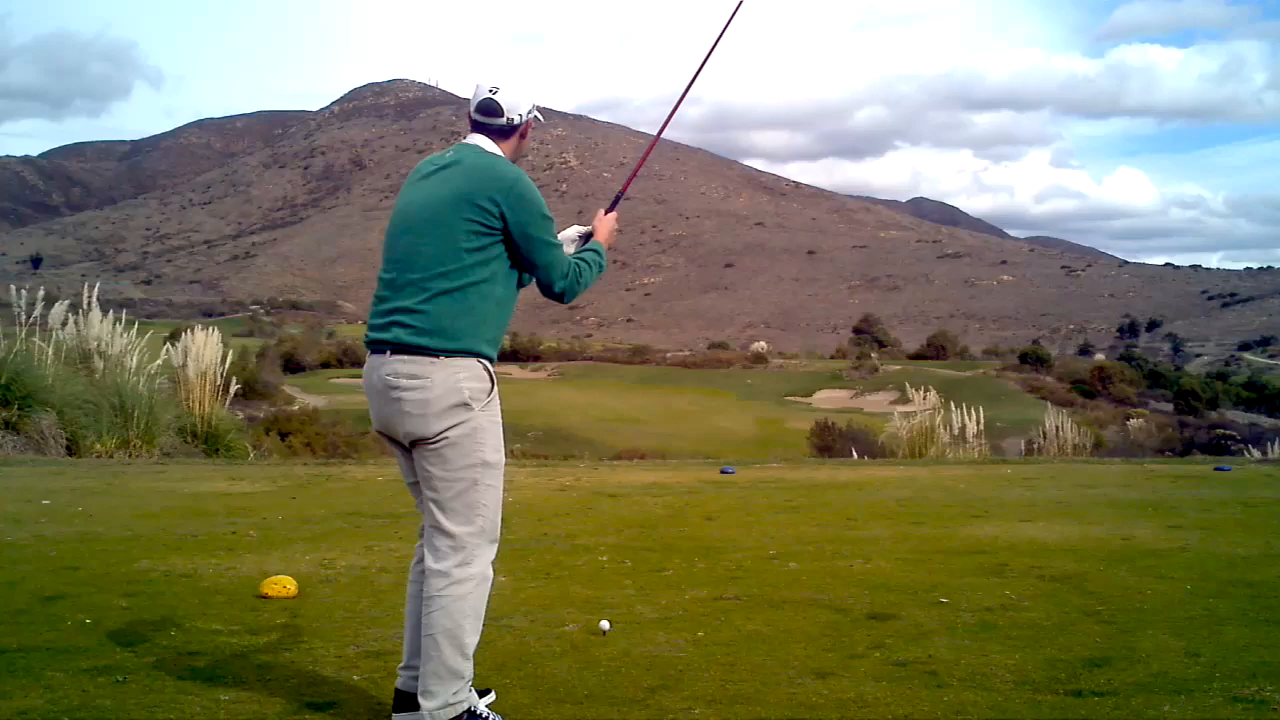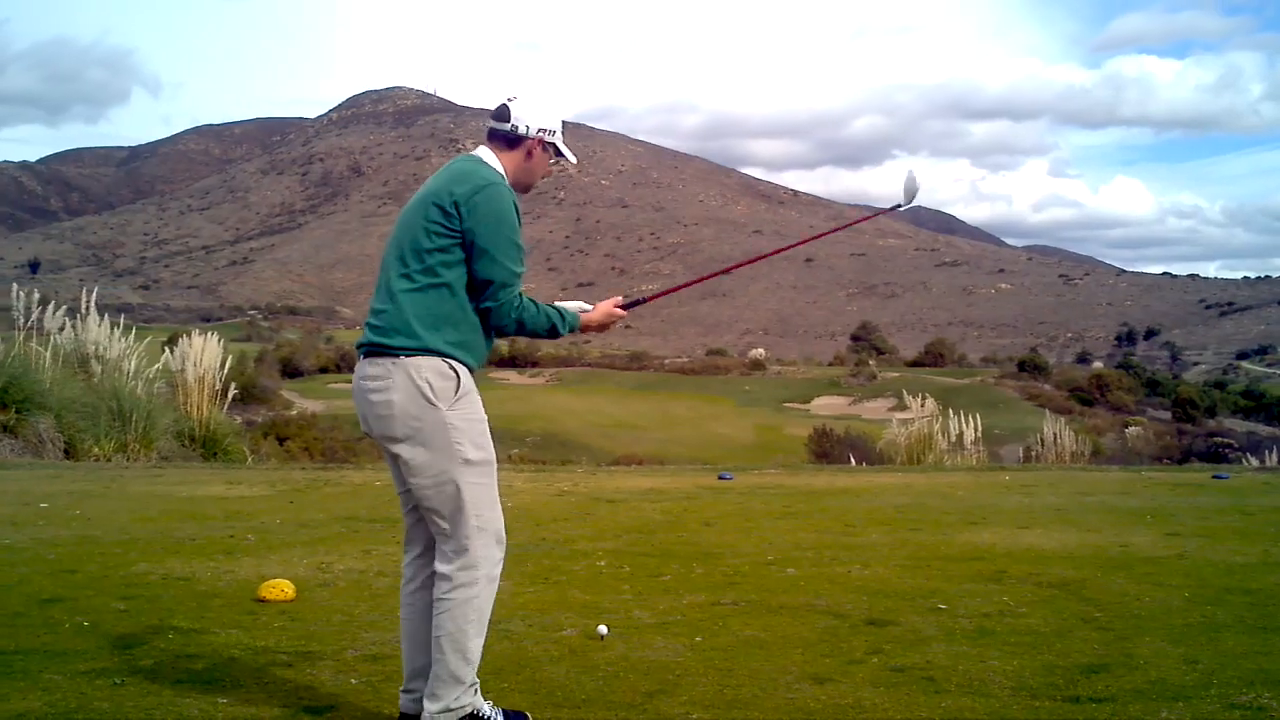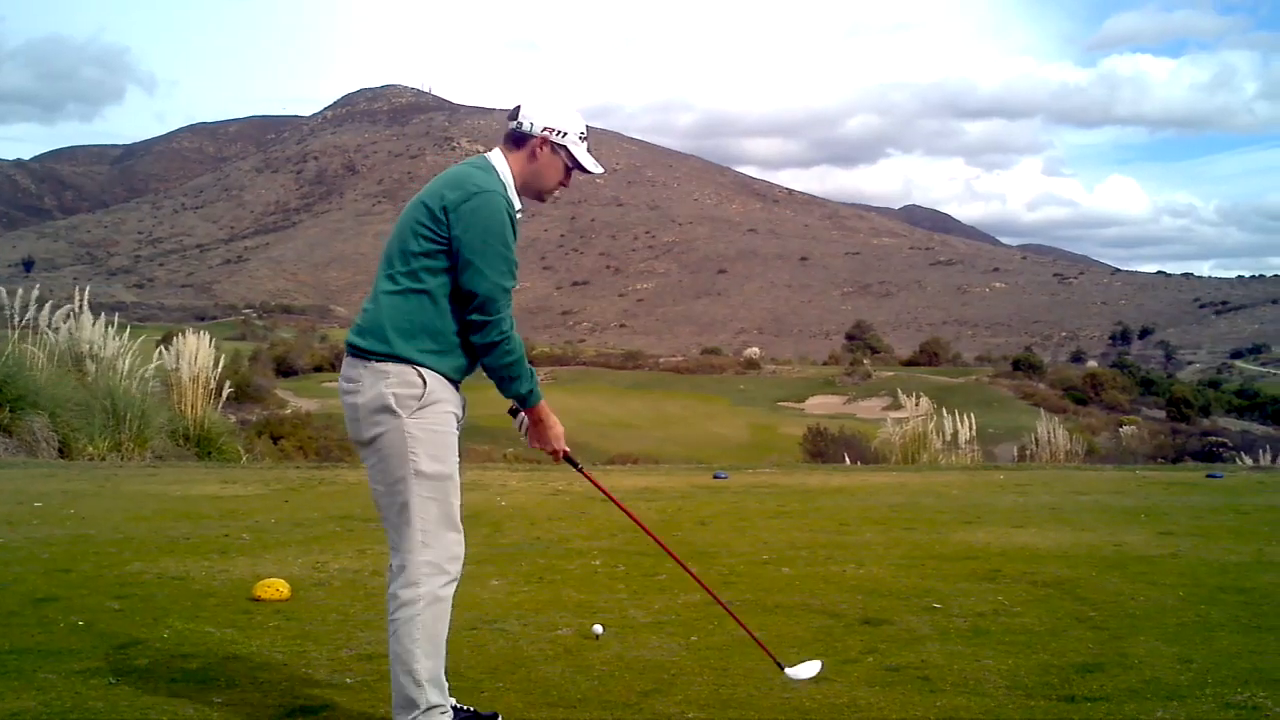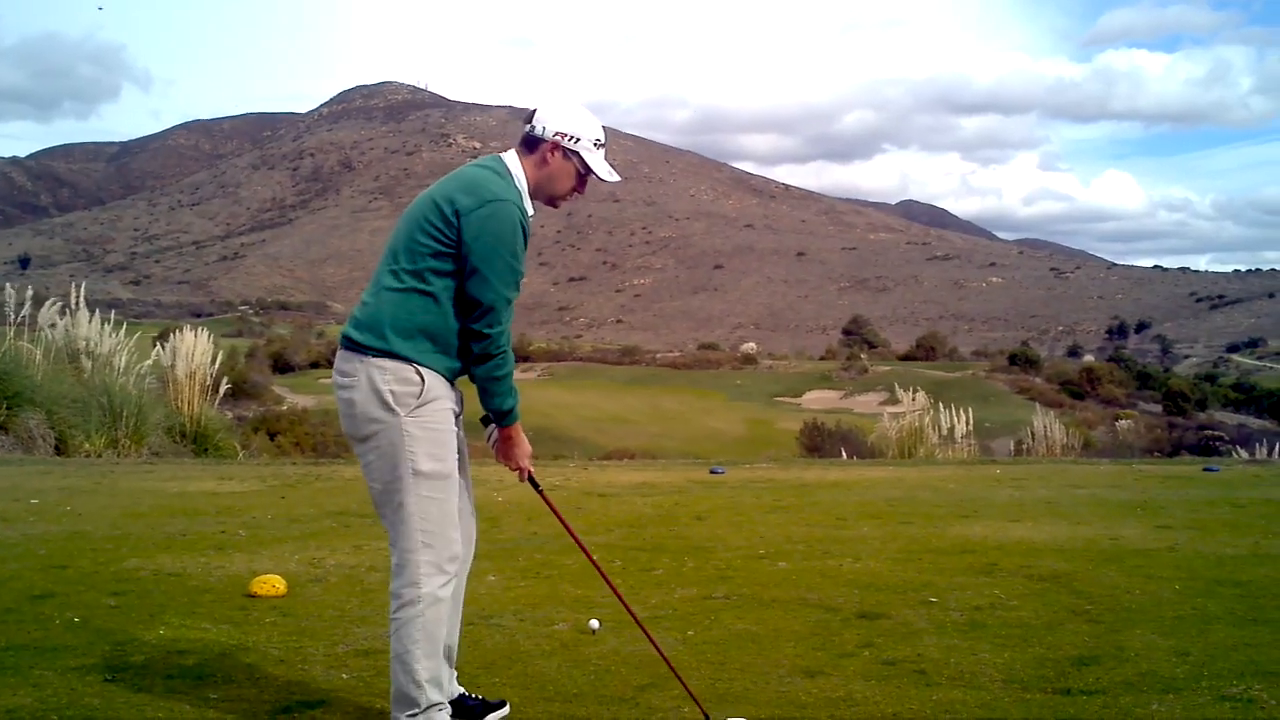
dt=0.3s
person 1, frame 1
left shoulder: (424, 174)
right shoulder: (507, 183)
right elbow: (561, 284)
left wrist: (554, 244)
right wrist: (597, 246)
left hip: (389, 375)
right hip: (447, 380)
left knee: (442, 538)
right knee: (463, 550)
person 1, frame 2
left shoulder: (451, 181)
right shoulder: (487, 191)
right elbow: (502, 310)
left wrist: (557, 309)
right wrist: (579, 320)
left hip: (387, 378)
right hip: (426, 380)
left knee: (430, 548)
right knee: (474, 548)
person 1, frame 3
left shoulder: (471, 185)
right shoulder: (484, 198)
right elbow: (488, 321)
left wrist: (522, 400)
right wrist: (536, 406)
left hip: (405, 382)
right hip: (404, 385)
left knee: (427, 553)
right knee: (429, 560)
person 1, frame 4
left shoulder: (484, 184)
right shoulder: (496, 203)
right elbow: (488, 327)
left wrist: (499, 413)
right wrist: (509, 424)
left hip: (407, 377)
right hip: (397, 380)
left knee: (452, 538)
right knee: (429, 557)
